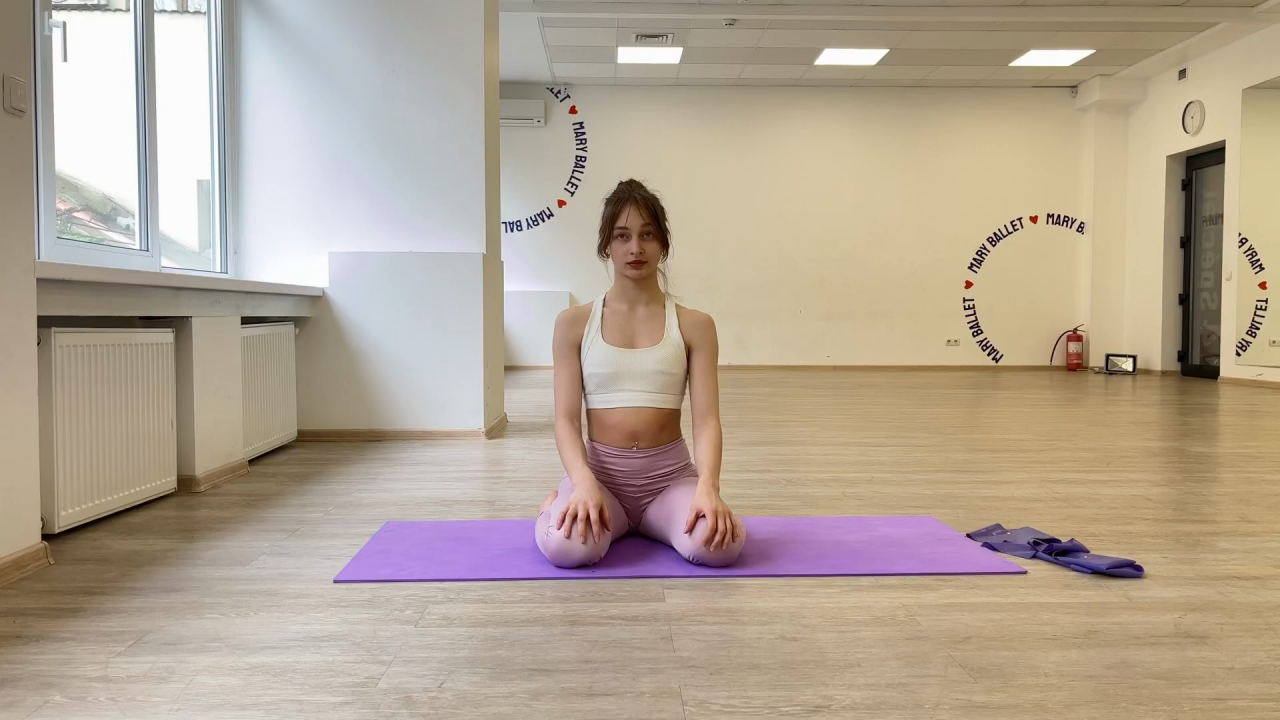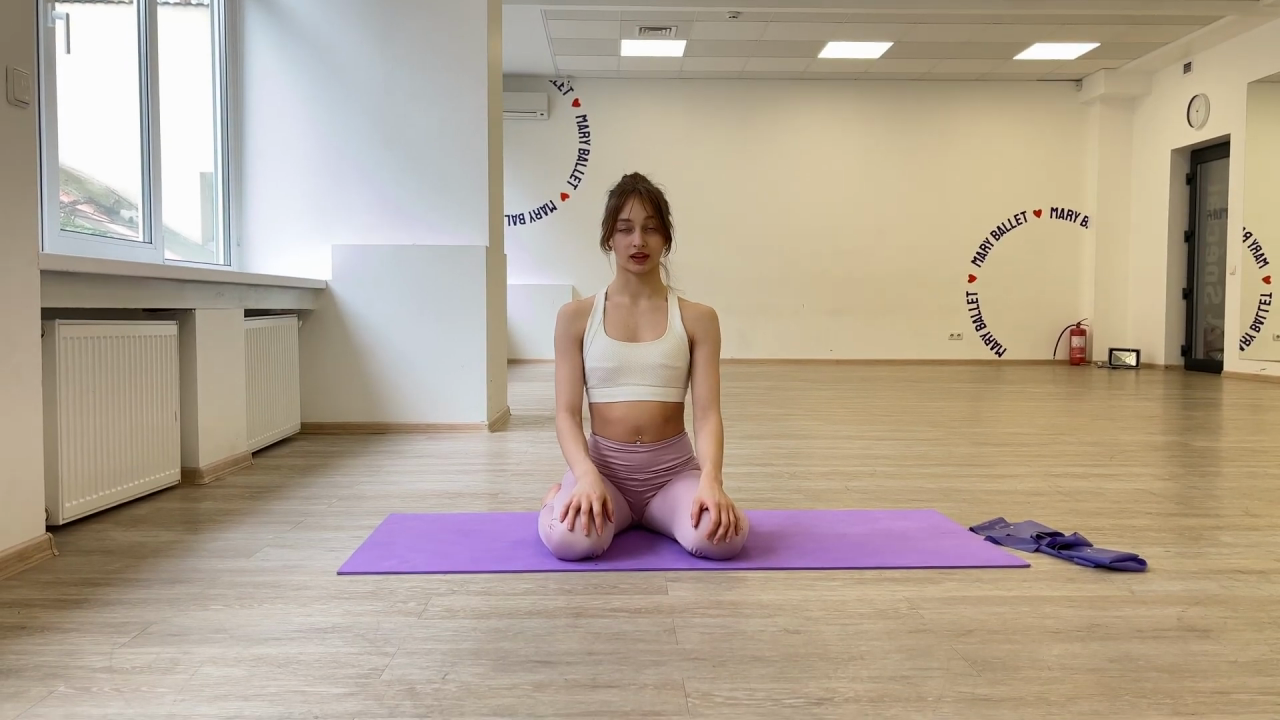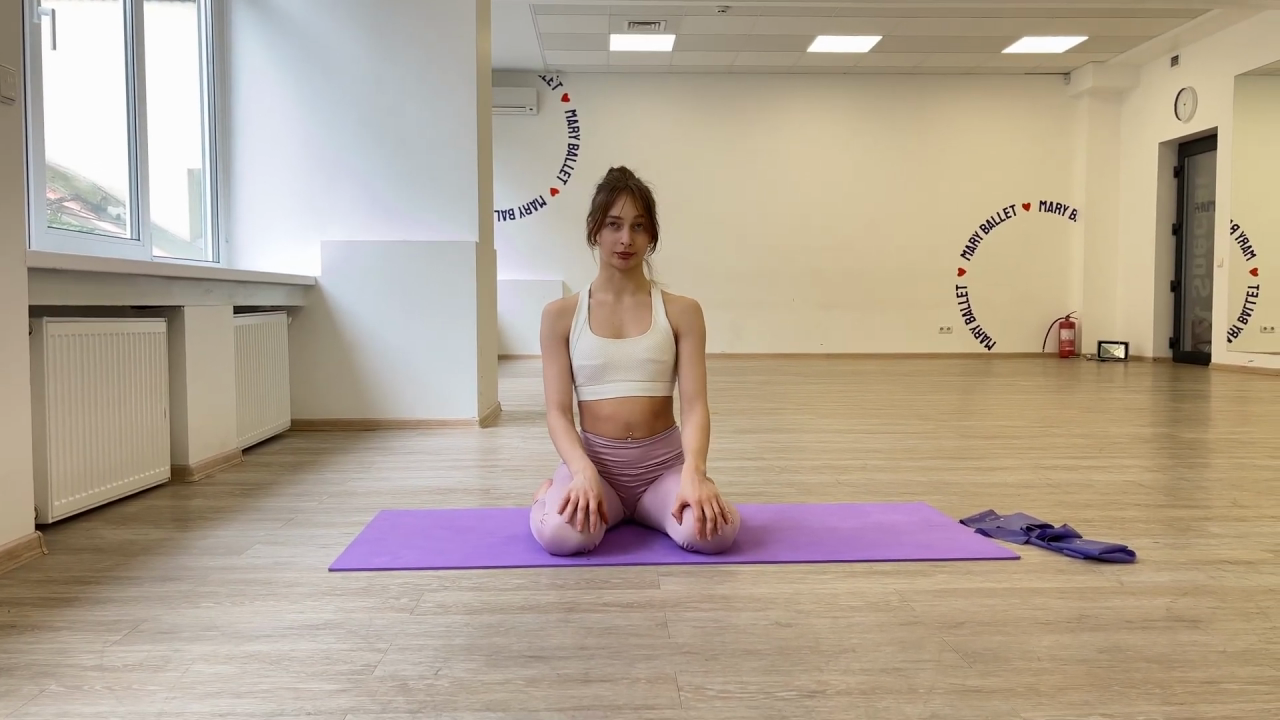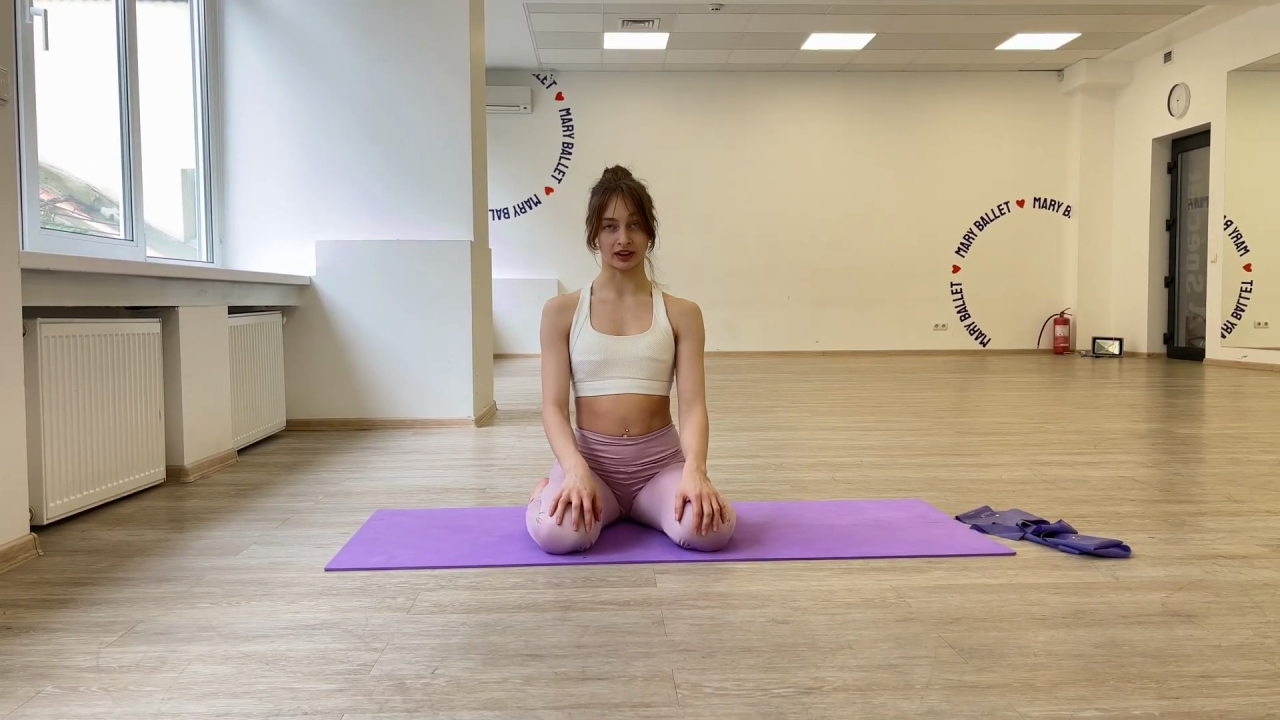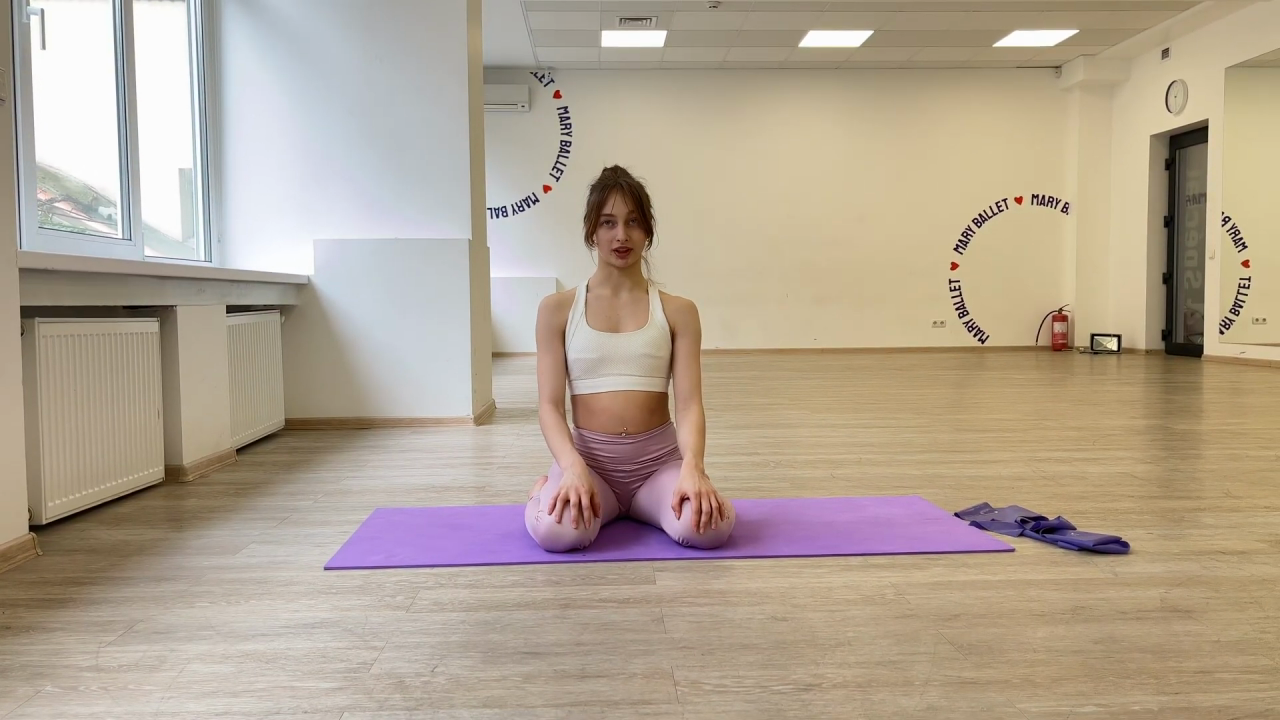
dt=1s
person 1, frame 1
left shoulder: (694, 325)
right shoulder: (574, 323)
left elbow: (706, 418)
right elbow: (566, 419)
left wrist: (707, 486)
right wrist: (583, 483)
left hip: (669, 474)
right hip: (601, 471)
left knee: (719, 545)
right knee: (565, 547)
left ankle: (647, 521)
person 1, frame 2
left shoulder: (698, 319)
right shoulder: (576, 317)
left elbow: (708, 413)
right elbow: (567, 413)
left wrist: (710, 479)
right wrist: (586, 477)
left hip: (673, 468)
right hip: (604, 465)
left knee: (722, 538)
right knee: (568, 540)
left ankle: (649, 514)
person 1, frame 3
left shoulder: (682, 312)
right shoulder: (560, 315)
left elbow: (694, 405)
right elbow: (558, 411)
left wrist: (694, 473)
right wrist: (584, 473)
left hip: (664, 461)
right hip: (594, 459)
left knee: (713, 532)
right knee: (559, 535)
left ankle: (643, 508)
right ankle: (553, 492)
person 1, frame 4
left shoulder: (682, 314)
right shoulder: (562, 312)
left elbow: (692, 405)
right elbow: (554, 406)
left wrist: (694, 470)
right wrist: (576, 471)
left hip: (660, 459)
right hip: (590, 458)
left knee: (710, 530)
right knee: (555, 534)
left ankle: (635, 507)
person 1, frame 5
left shoulder: (678, 311)
right shoulder: (557, 309)
left elbow: (689, 403)
right elbow: (550, 404)
left wrist: (692, 467)
right wrist: (572, 468)
left hip: (659, 458)
right hip: (588, 456)
left knee: (709, 527)
right knee: (554, 531)
left ankle: (635, 504)
